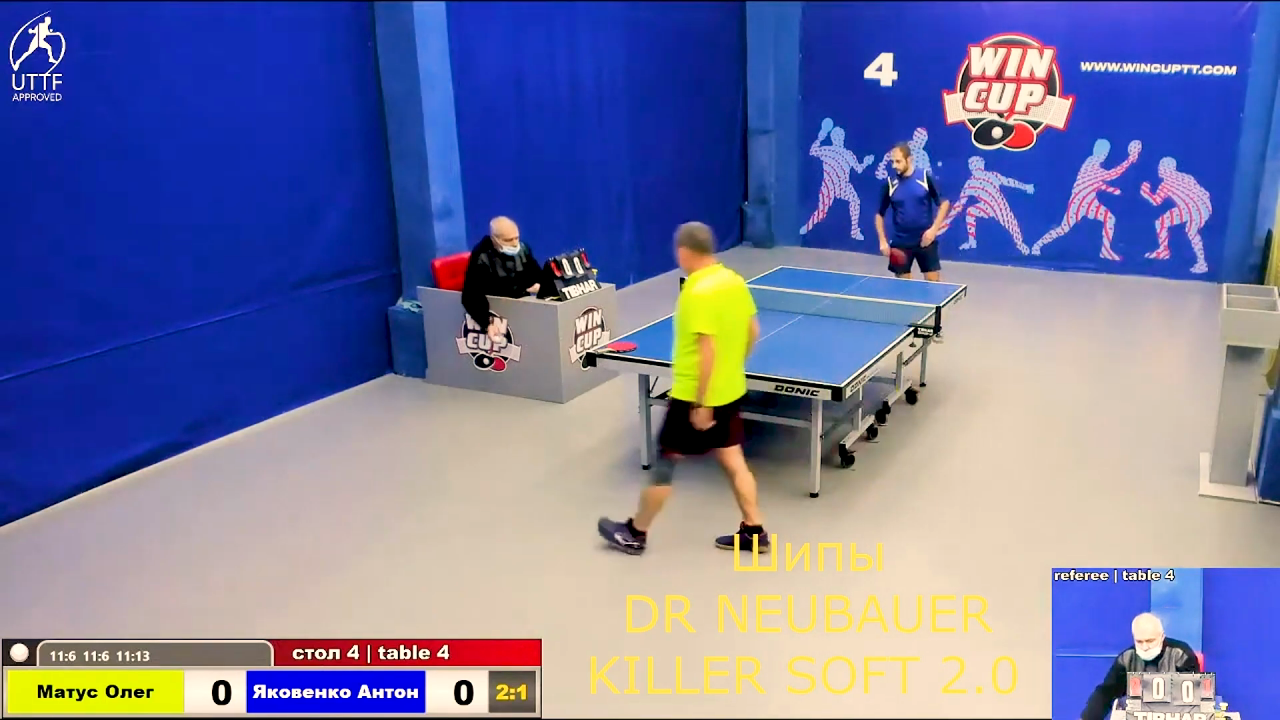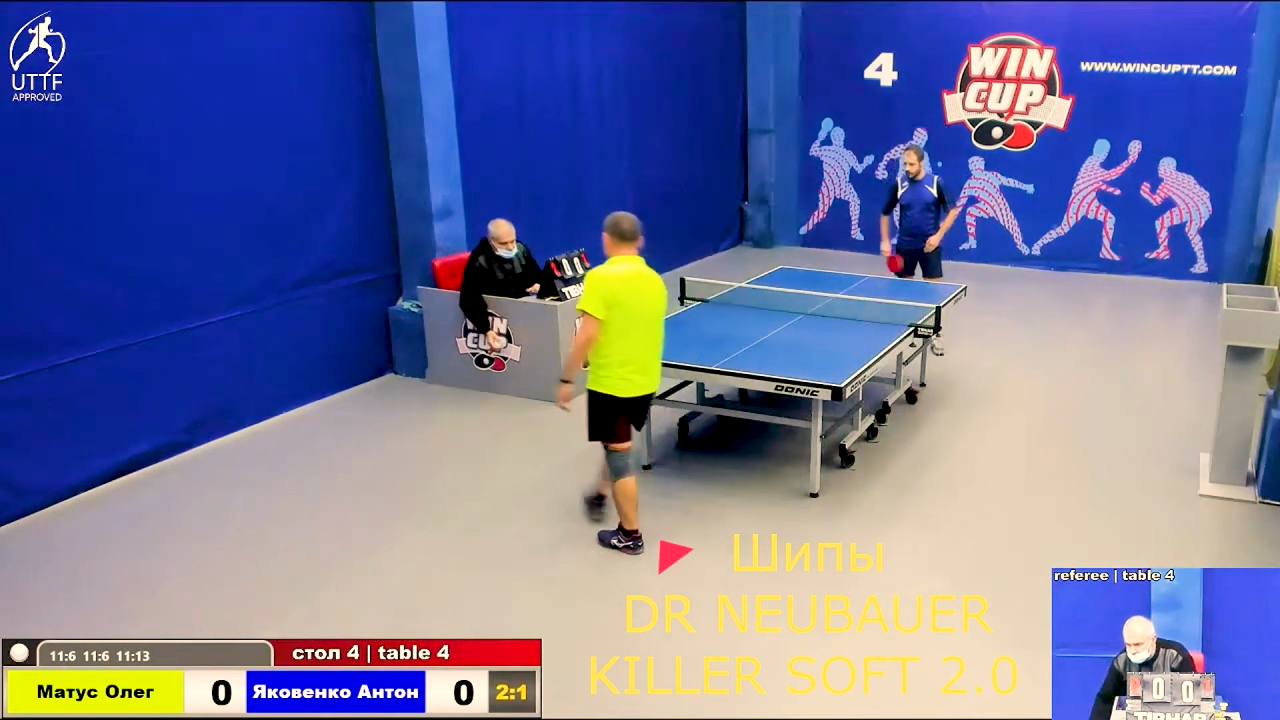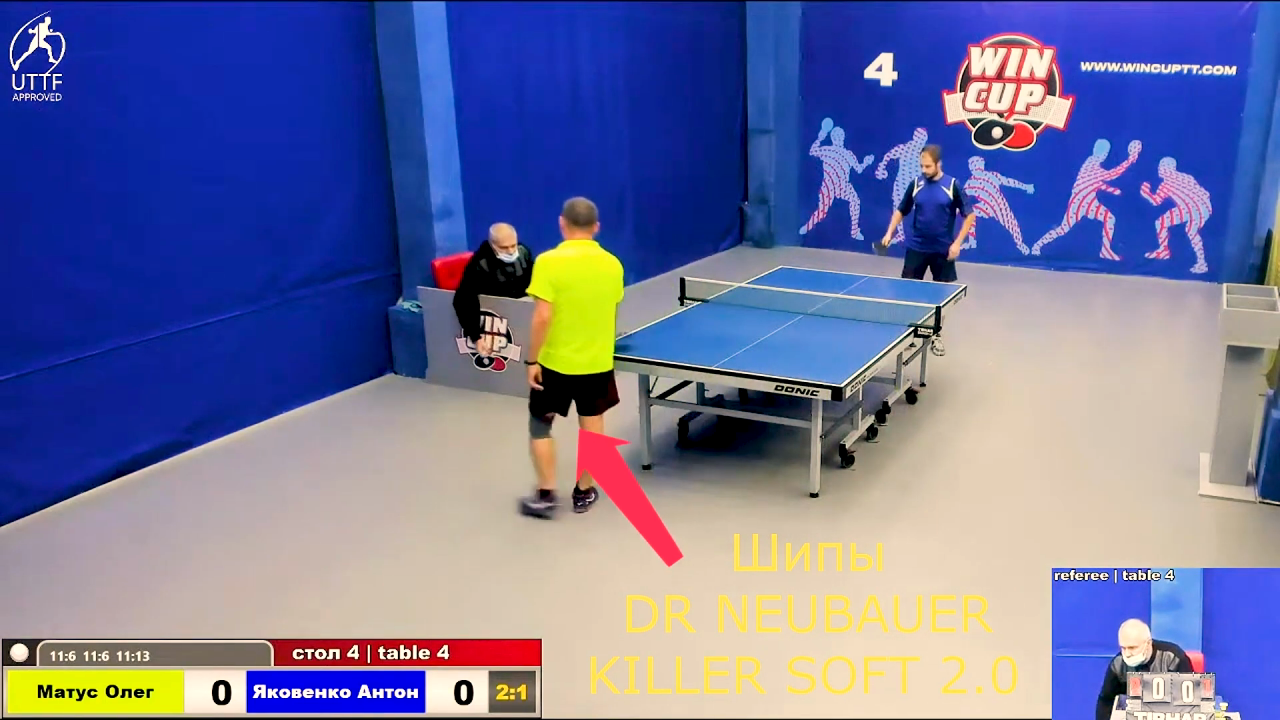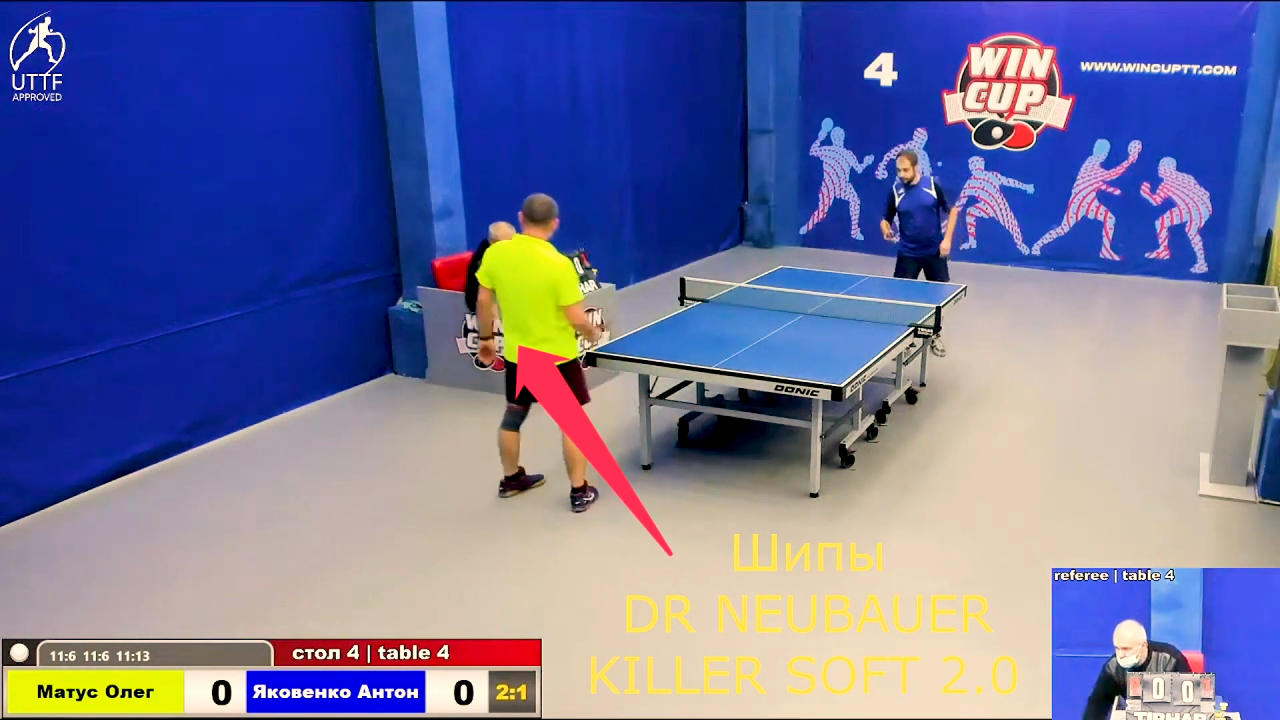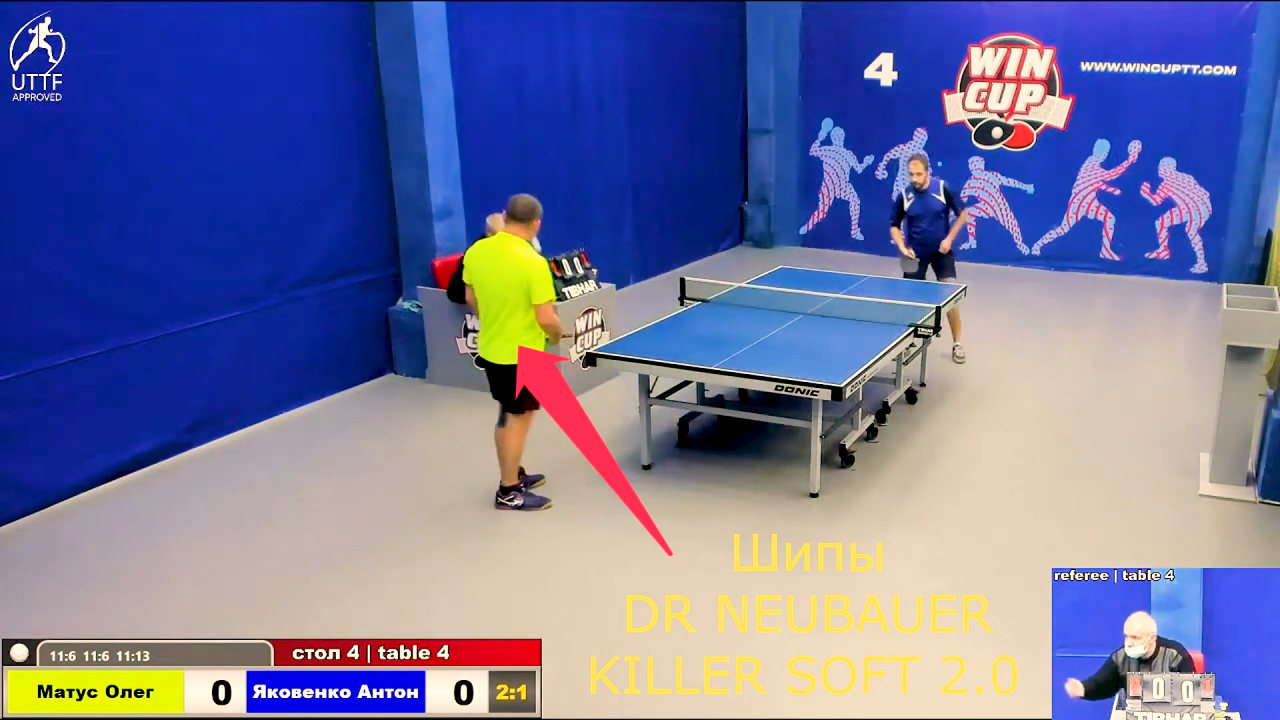
dt=0.5s
person 1, frame 1
left shoulder: (698, 292)
right shoulder: (735, 282)
left elbow: (709, 353)
right elbow: (752, 331)
left wrist: (701, 404)
left hip: (697, 397)
right hip: (730, 392)
left knee: (665, 463)
right knee: (732, 460)
left ankle: (636, 533)
right ankle: (754, 531)
person 1, frame 2
left shoulder: (600, 277)
right shoulder: (656, 281)
left elbow: (588, 335)
left wrist: (567, 378)
left hip: (610, 383)
right hip: (647, 382)
left knee: (619, 455)
right knee: (618, 444)
left ankle: (629, 534)
right ankle: (599, 498)
person 1, frame 3
left shoulder: (550, 261)
right shoulder: (613, 264)
left elbow: (542, 317)
left wrist: (532, 361)
left hip: (557, 363)
right hip: (599, 363)
left knee: (540, 423)
right knee: (592, 427)
left ankle: (546, 495)
right ankle: (585, 492)
person 1, frame 4
left shoulder: (495, 253)
right shoulder: (558, 265)
left elbow: (483, 301)
right elbow: (575, 318)
left wrist: (485, 337)
right wrist: (592, 332)
left hip: (516, 355)
right hip: (556, 357)
left knee: (513, 416)
left ankle: (511, 479)
right ankle: (579, 491)
person 1, frame 5
left shoulder: (476, 251)
right shoulder: (533, 263)
left elbow: (471, 299)
right elbow: (545, 318)
right wrist: (558, 334)
left hip: (490, 350)
right hip: (522, 356)
left knee: (507, 416)
right knee: (519, 422)
left ankle: (512, 476)
right ankle: (509, 492)
person 2, frame 1
left shoulder: (926, 176)
right shoulder: (890, 183)
left elbow: (944, 203)
right elbow: (880, 214)
left wrist: (934, 228)
right wrist: (882, 240)
left hip: (925, 240)
right hip: (900, 242)
left knee: (933, 281)
person 2, frame 2
left shoulder: (936, 183)
right shoulder: (899, 185)
left elbow: (953, 211)
right elbow: (885, 213)
left wrist: (938, 235)
right wrist: (885, 241)
left hip: (929, 245)
right hip: (905, 246)
left ankle: (935, 334)
person 2, frame 3
left shoulder: (953, 185)
right shoulder: (916, 184)
left elbow: (969, 216)
right elbow: (901, 211)
left wrist: (958, 243)
right wrist: (889, 233)
left hip: (942, 250)
right hip: (916, 247)
left ankle: (936, 336)
person 2, frame 4
left shoulder: (933, 184)
right shoulder: (895, 191)
left elbow: (952, 211)
right elbow: (886, 219)
left wrist: (947, 238)
right wrist: (886, 230)
left hip: (935, 251)
right hip: (908, 253)
left ankle: (935, 337)
person 2, frame 5
left shoulder: (942, 188)
right shoulder: (904, 195)
left elbow: (963, 214)
right elbow: (894, 225)
left wrist: (949, 238)
right wrist: (902, 247)
left hip: (941, 250)
right hip: (916, 253)
left ankle: (957, 343)
